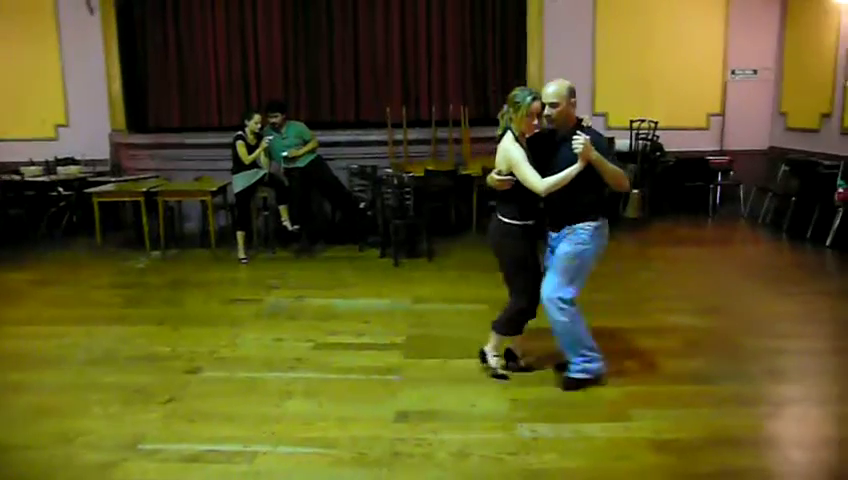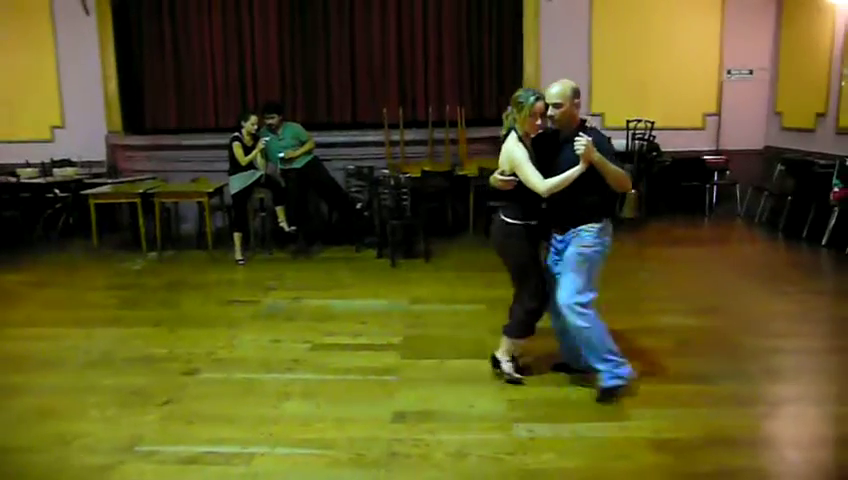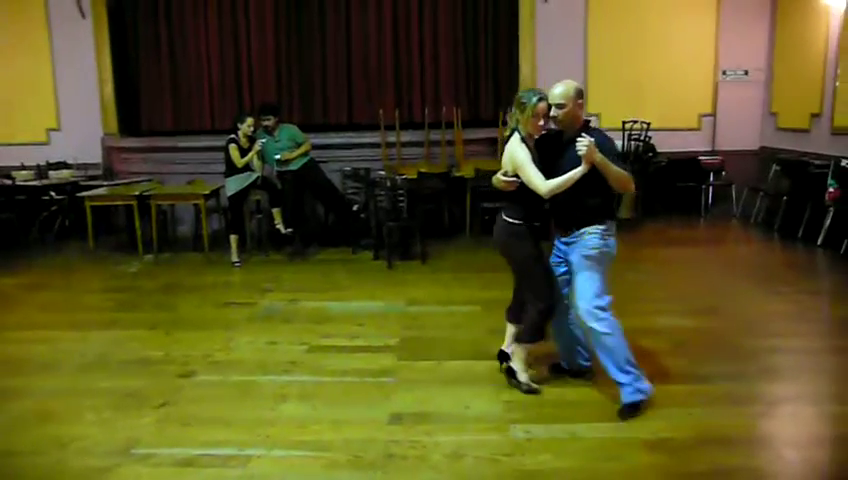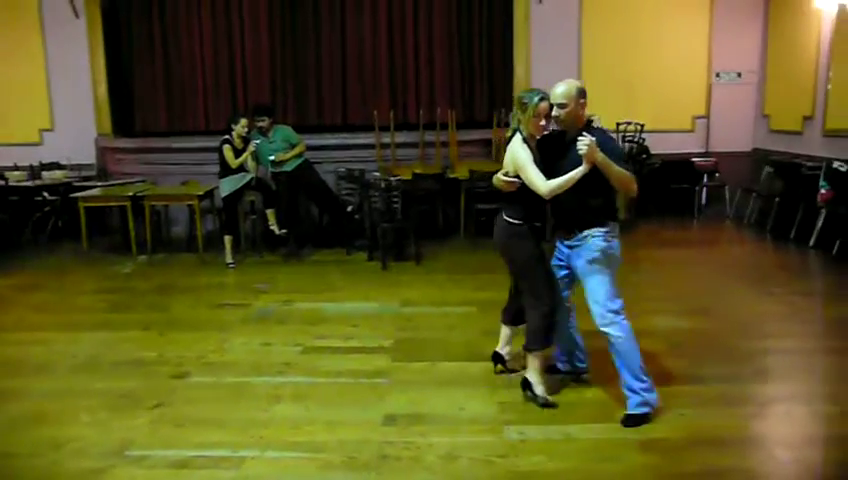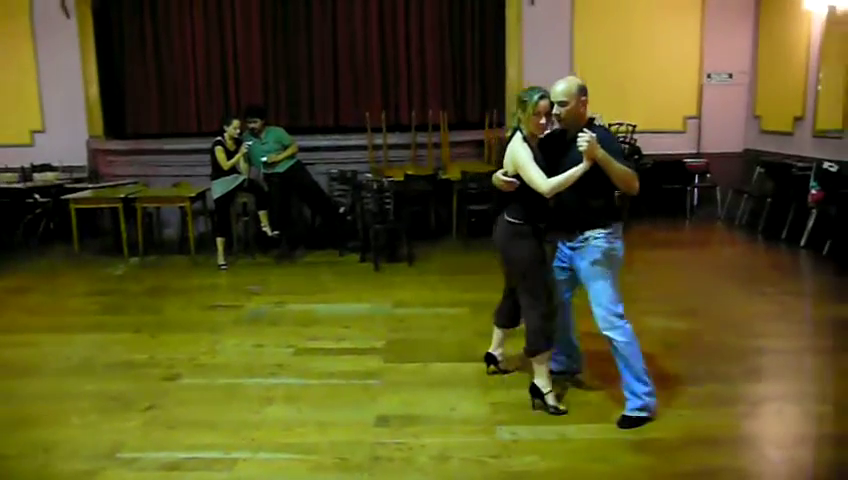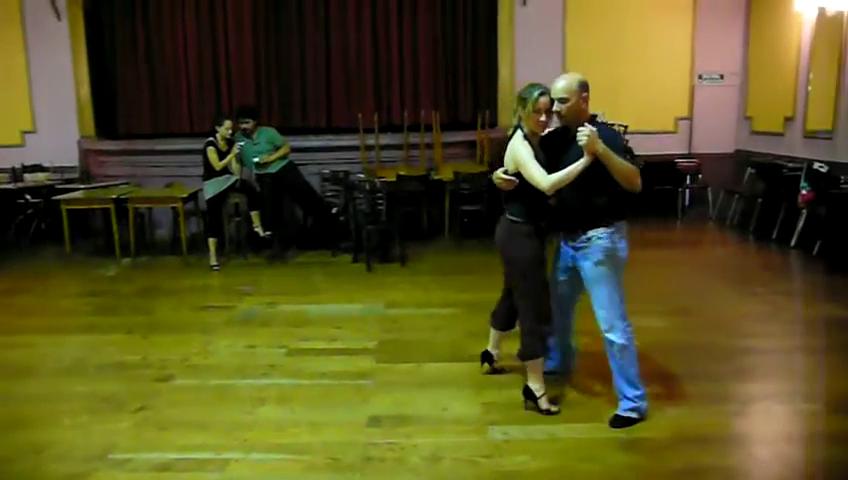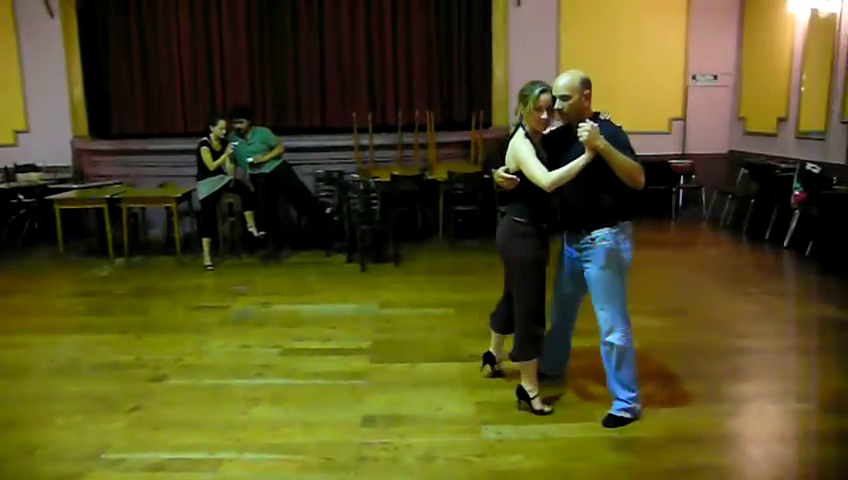
dt=0.1s
person 1, frame 1
left shoulder: (591, 138)
right shoulder: (543, 141)
left elbow: (622, 184)
left wrist: (592, 156)
right wrist: (497, 178)
left hip: (584, 231)
right hip: (557, 231)
left knee: (554, 295)
right knee: (559, 296)
left ankle: (587, 365)
right ankle: (583, 359)
person 1, frame 2
left shoulder: (594, 139)
right shoulder: (546, 141)
left elbow: (624, 185)
left wrist: (594, 158)
right wrist: (499, 177)
left hip: (588, 233)
right hip: (559, 233)
left knee: (573, 301)
right knee: (554, 298)
left ankle: (615, 372)
right ankle: (579, 358)
person 1, frame 3
left shoulder: (598, 141)
right shoulder: (549, 141)
left elbow: (628, 187)
left wrist: (597, 159)
right wrist: (501, 178)
left hip: (592, 235)
right hip: (562, 235)
left knee: (591, 307)
right knee: (554, 299)
left ankle: (634, 387)
right ankle: (576, 360)
person 1, frame 4
left shoulder: (600, 141)
right shoulder: (551, 142)
left elbow: (630, 188)
left wrist: (597, 158)
right wrist: (501, 178)
left hip: (595, 238)
right hip: (564, 238)
left knee: (607, 314)
left ankle: (642, 396)
right ankle: (571, 361)
person 1, frame 5
left shoulder: (602, 138)
right shoulder: (552, 141)
left elbow: (632, 186)
left wrist: (598, 155)
right wrist: (501, 178)
left hip: (597, 239)
right hip: (565, 239)
left knee: (610, 318)
right knee: (554, 302)
left ankle: (641, 400)
right ankle: (564, 361)
person 1, frame 6
left shoulder: (605, 134)
right shoulder: (555, 139)
left elbow: (634, 183)
left wrist: (599, 150)
right wrist: (503, 176)
left hip: (601, 239)
right hip: (569, 238)
left knee: (611, 321)
right knee: (558, 306)
left ankle: (634, 401)
right ankle: (557, 362)
person 1, frame 7
left shoulder: (608, 132)
right shoulder: (557, 138)
left elbow: (637, 180)
left wrist: (601, 146)
right wrist: (504, 175)
left hip: (605, 239)
right hip: (573, 239)
left knee: (612, 323)
right knee: (562, 308)
left ankle: (627, 402)
right ankle: (552, 365)
person 2, frame 1
left shoulder: (520, 141)
right shoulder: (511, 148)
right elbow: (541, 187)
right wrist: (580, 164)
left hip: (520, 228)
right hip: (509, 231)
left knee: (530, 292)
right knee: (524, 296)
left ankle: (512, 351)
right ankle: (491, 350)
person 2, frame 2
left shoulder: (525, 141)
right shoulder: (515, 148)
right elbow: (543, 187)
right wrist: (582, 166)
left hip: (521, 228)
right hip: (513, 231)
left knee: (529, 291)
right knee: (535, 295)
left ankle: (510, 350)
right ankle: (502, 355)
person 2, frame 3
left shoulder: (529, 142)
right shoulder: (518, 148)
right elbow: (545, 189)
right wrist: (584, 166)
left hip: (523, 228)
right hip: (515, 231)
left knee: (527, 292)
right knee: (544, 296)
left ankle: (508, 350)
right ankle: (518, 364)
person 2, frame 4
left shoulder: (532, 144)
right shoulder: (519, 149)
right elbow: (545, 189)
right wrist: (585, 167)
left hip: (520, 230)
right hip: (517, 232)
left knee: (522, 292)
right knee: (543, 300)
left ankle: (502, 351)
right ankle: (533, 378)
person 2, frame 5
left shoulder: (534, 142)
right shoulder: (519, 147)
right elbow: (546, 187)
right wrist: (585, 163)
left hip: (521, 230)
right hip: (518, 232)
left knee: (516, 293)
right knee: (541, 303)
left ankle: (495, 352)
right ankle: (541, 385)
person 2, frame 6
left shoulder: (536, 141)
right shoulder: (520, 145)
right elbow: (547, 184)
right wrist: (587, 159)
left hip: (523, 230)
right hip: (520, 232)
left knee: (514, 295)
right knee: (535, 307)
left ankle: (491, 352)
right ankle: (535, 389)
person 2, frame 7
left shoulder: (540, 139)
right shoulder: (521, 144)
right elbow: (548, 182)
right wrist: (588, 155)
left hip: (525, 231)
right hip: (521, 233)
left knee: (514, 296)
right knee: (530, 309)
left ankle: (493, 353)
right ankle: (528, 389)
person 3, frame 1
left shoulder: (258, 136)
right shoulder: (239, 138)
left elbow: (262, 159)
right elbow: (247, 160)
right wrist: (261, 148)
left hip: (256, 171)
right hip: (242, 176)
left knee: (281, 184)
right knee: (243, 211)
left ankle: (285, 220)
right ankle: (241, 250)
person 3, frame 2
left shoulder: (255, 137)
right shoulder: (236, 139)
left elbow: (259, 160)
right elbow: (243, 161)
right wrist: (257, 149)
left hip: (253, 172)
right hip: (238, 177)
left knee: (277, 185)
right knee: (240, 212)
left ankle: (282, 221)
right ankle: (238, 251)
person 3, frame 3
left shoulder: (251, 139)
right shoulder: (232, 141)
left elbow: (255, 162)
right elbow: (239, 163)
right wrist: (254, 151)
left hip: (249, 175)
right hip: (234, 179)
left knee: (274, 188)
right knee: (236, 214)
left ankle: (278, 223)
right ankle: (234, 253)
person 3, frame 4
left shoulder: (246, 140)
right shoulder: (226, 142)
left elbow: (250, 164)
right elbow: (233, 164)
right wrist: (248, 152)
left hip: (243, 175)
right hip: (228, 180)
left knee: (268, 189)
right knee: (230, 215)
left ankle: (273, 224)
right ankle: (228, 254)
person 3, frame 5
left shoulder: (238, 141)
right shoulder: (218, 144)
left elbow: (242, 166)
right elbow: (226, 166)
right wrist: (240, 154)
left hip: (235, 177)
right hip: (221, 182)
left knee: (260, 190)
right knee: (222, 217)
left ankle: (265, 226)
right ankle: (220, 256)
person 3, frame 6
left shoulder: (230, 142)
right shoulder: (210, 144)
left elbow: (234, 166)
right elbow: (217, 166)
right wrist: (232, 154)
left hip: (227, 177)
right hip: (212, 182)
left knee: (252, 191)
right knee: (214, 218)
left ankle: (257, 226)
right ankle: (212, 256)
person 3, frame 7
left shoulder: (223, 142)
right shoulder: (204, 144)
left elbow: (227, 166)
right elbow: (211, 166)
right wrist: (226, 154)
left hip: (221, 177)
right hip: (206, 182)
left knee: (246, 191)
right knee: (208, 218)
left ankle: (251, 227)
right ankle: (206, 256)
person 4, frame 1
left shoulder: (297, 127)
right shoulder: (266, 133)
left elbow: (314, 142)
left wrist: (299, 152)
left hip: (311, 162)
right hip: (293, 171)
left knee: (335, 189)
right knee: (300, 206)
left ankle: (357, 216)
right ankle: (311, 236)
person 4, frame 2
left shoulder: (294, 128)
right shoulder: (263, 134)
left elbow: (311, 143)
left wrist: (296, 153)
left hip: (308, 163)
right hip: (290, 172)
left knee: (332, 190)
right knee: (296, 206)
left ankle: (355, 217)
right ankle: (308, 237)
person 4, frame 3
left shoulder: (290, 129)
right shoulder: (260, 135)
left elbow: (307, 144)
left wrist: (292, 154)
left hip: (305, 165)
right hip: (286, 174)
left knee: (328, 192)
right knee: (293, 208)
left ankle: (351, 219)
right ankle: (305, 239)
person 4, frame 4
left shoulder: (284, 130)
right shoulder: (254, 136)
left elbow: (302, 146)
left wrist: (287, 156)
left hip: (299, 166)
right hip: (281, 175)
left knee: (323, 193)
right knee: (287, 209)
left ankle: (345, 220)
right ankle: (299, 240)
person 4, frame 5
left shoulder: (276, 132)
right shoulder: (246, 138)
left elbow: (294, 147)
left wrist: (279, 157)
left hip: (291, 167)
right hip: (273, 176)
left knee: (315, 195)
right knee: (279, 210)
left ankle: (338, 222)
right ankle: (292, 241)
person 4, frame 6
left shoulder: (269, 132)
right shoulder: (238, 138)
left elbow: (286, 148)
left wrist: (271, 157)
left hip: (284, 168)
right hip: (265, 177)
left knee: (307, 195)
right knee: (272, 211)
left ankle: (331, 223)
right ankle: (283, 242)
person 4, frame 7
left shoulder: (262, 132)
right shoulder: (232, 138)
left elbow: (280, 148)
left wrist: (265, 157)
left hip: (277, 168)
right hip: (259, 177)
left knee: (301, 195)
right knee: (265, 211)
left ankle: (324, 223)
right ankle: (277, 242)
